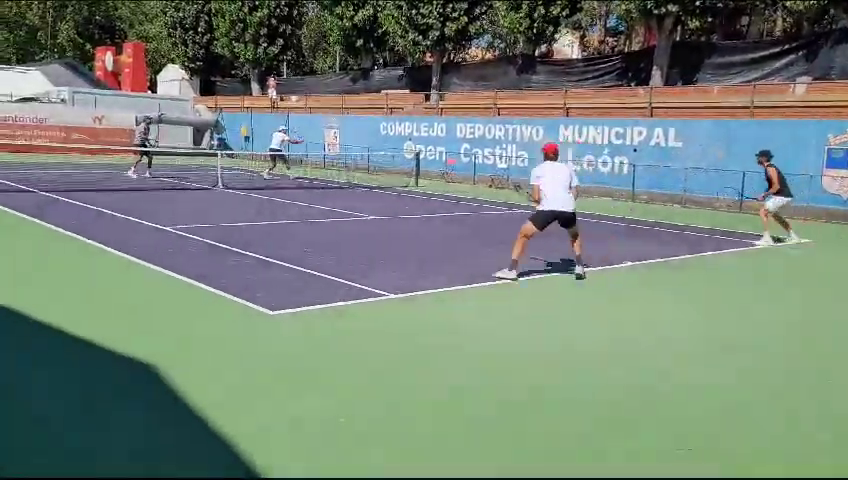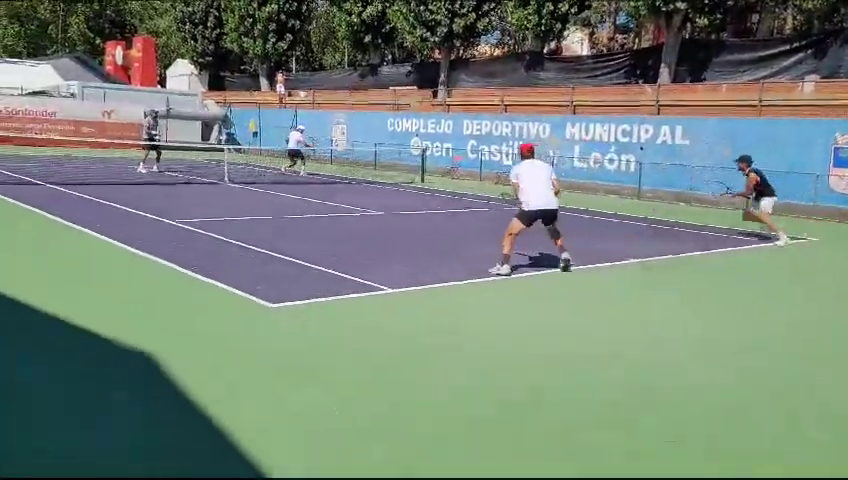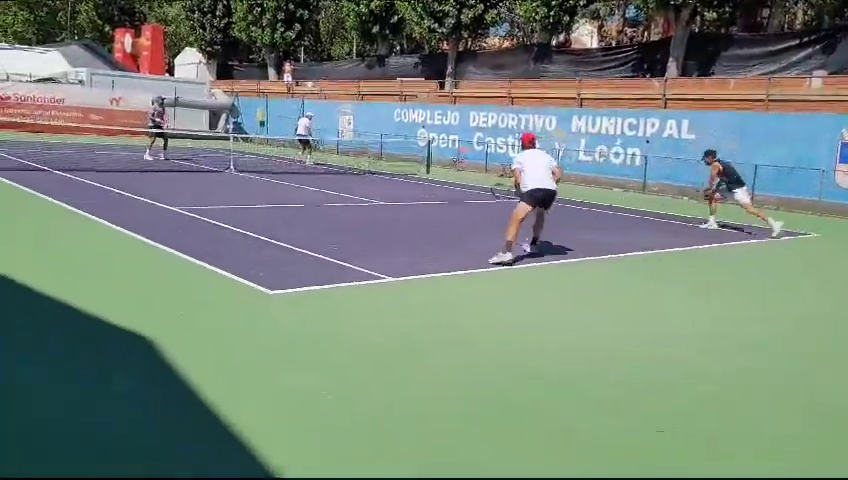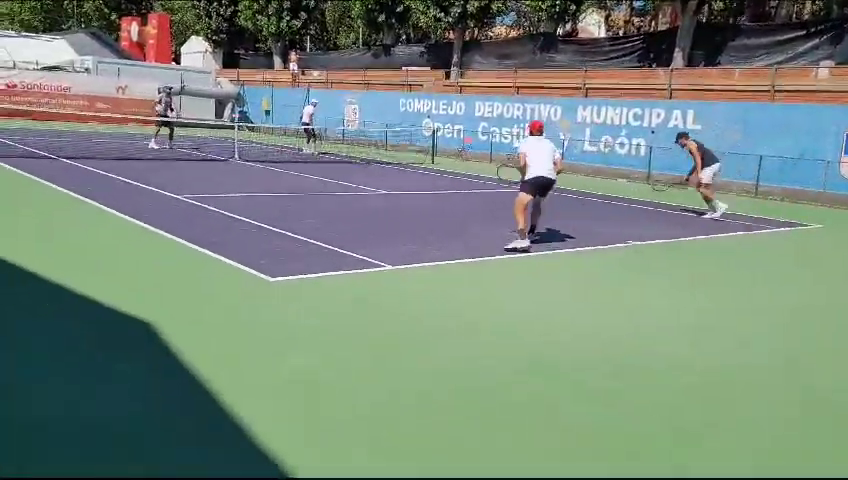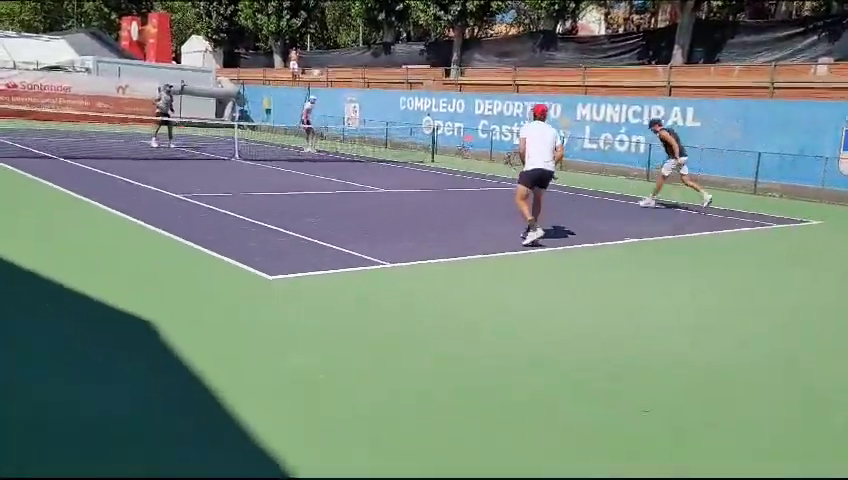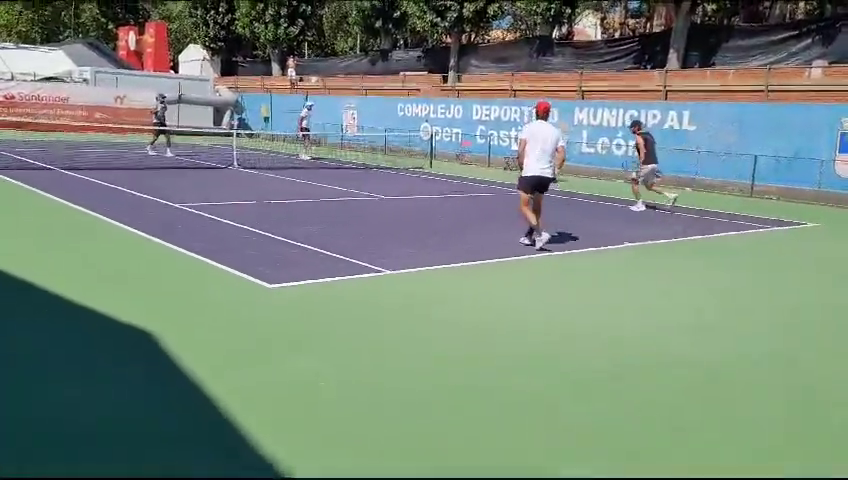
dt=0.2s
person 1, frame 1
left shoulder: (538, 169)
right shoulder: (568, 169)
left elbow: (536, 197)
right elbow: (575, 193)
left wrist: (539, 202)
left hip: (547, 209)
right hip: (568, 210)
left knee: (522, 235)
right knee: (574, 235)
left ankle: (511, 270)
right ankle: (579, 267)
person 1, frame 2
left shoulder: (516, 169)
right shoulder: (546, 166)
left elbow: (518, 193)
right elbow: (557, 188)
left wrist: (523, 203)
left hip: (531, 207)
right hip: (552, 207)
left knee: (510, 234)
right knee: (553, 231)
left ankle: (503, 265)
right ankle: (564, 254)
person 1, frame 3
left shoulder: (519, 157)
right shoulder: (546, 155)
left elbow: (518, 180)
right elbow: (559, 174)
left wrist: (519, 192)
left hip: (533, 190)
right hip: (551, 191)
left knee: (515, 221)
right knee: (540, 214)
left ankle: (506, 253)
right ankle: (533, 244)
person 1, frame 4
left shoulder: (525, 142)
right shoulder: (550, 144)
left elbow: (522, 163)
right elbow: (560, 166)
left wrist: (525, 176)
left hip: (534, 177)
right hip: (550, 179)
left knee: (519, 208)
right knee: (537, 203)
left ankle: (522, 239)
right ankle: (531, 234)
person 1, frame 5
left shoulder: (527, 127)
right shoulder: (552, 131)
left elbow: (522, 149)
right elbow: (560, 153)
left wrist: (524, 162)
left hip: (533, 168)
right hip: (548, 170)
left knee: (520, 199)
right knee: (537, 199)
left ankle: (534, 230)
right ankle: (531, 230)
person 1, frame 6
left shoulder: (529, 127)
right shoulder: (556, 131)
left elbow: (521, 151)
right elbow: (561, 155)
left wrist: (521, 166)
right wrist: (555, 171)
left hip: (530, 173)
right hip: (547, 175)
left knee: (524, 206)
right knee: (536, 205)
left ankle: (540, 233)
right ankle: (530, 236)
